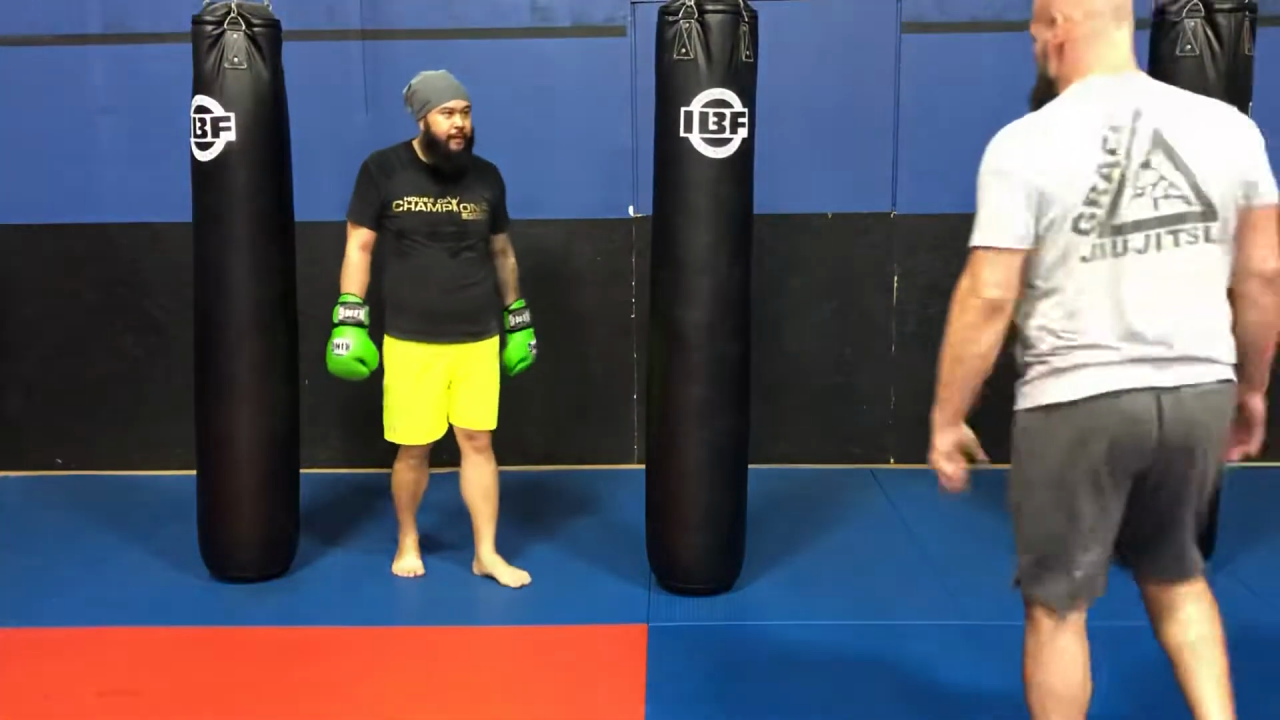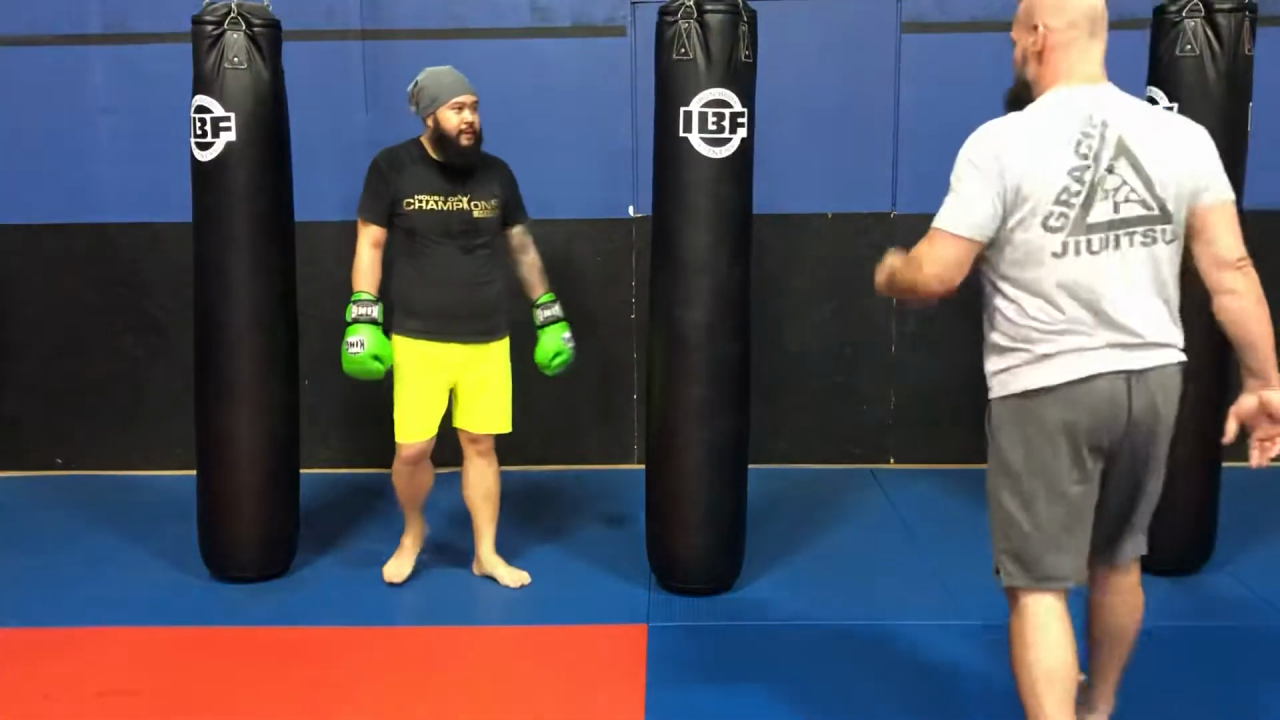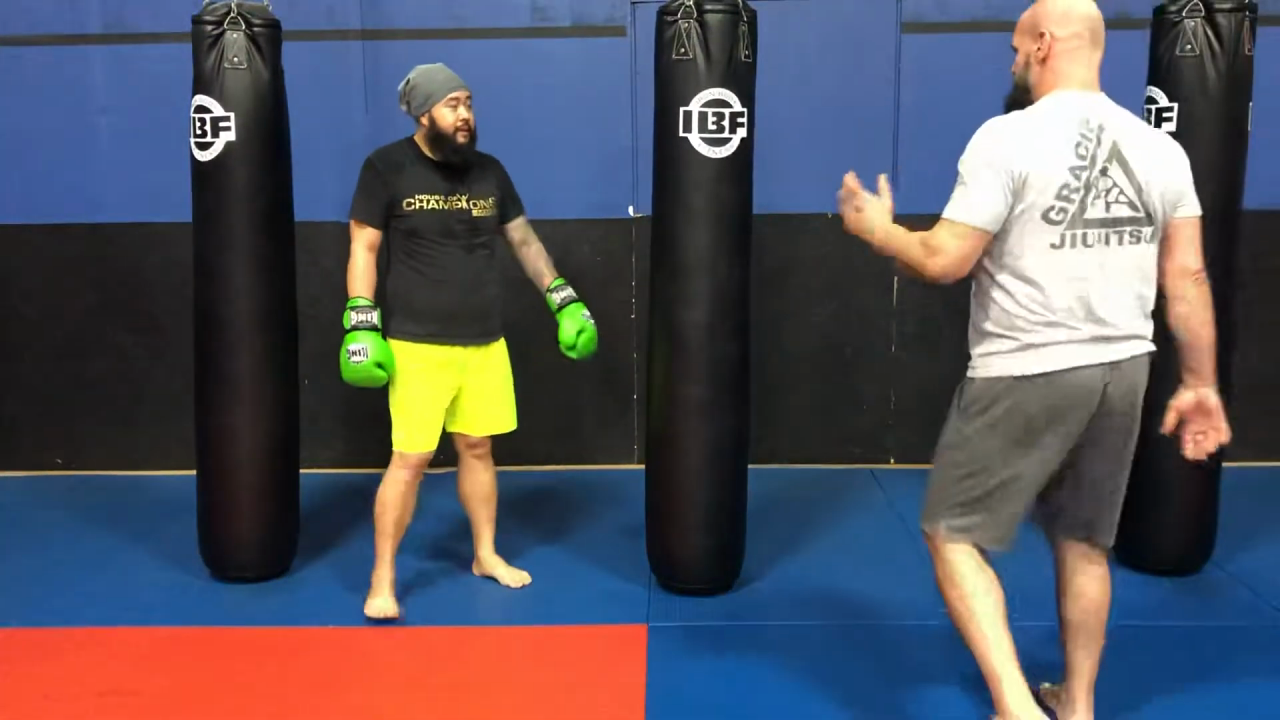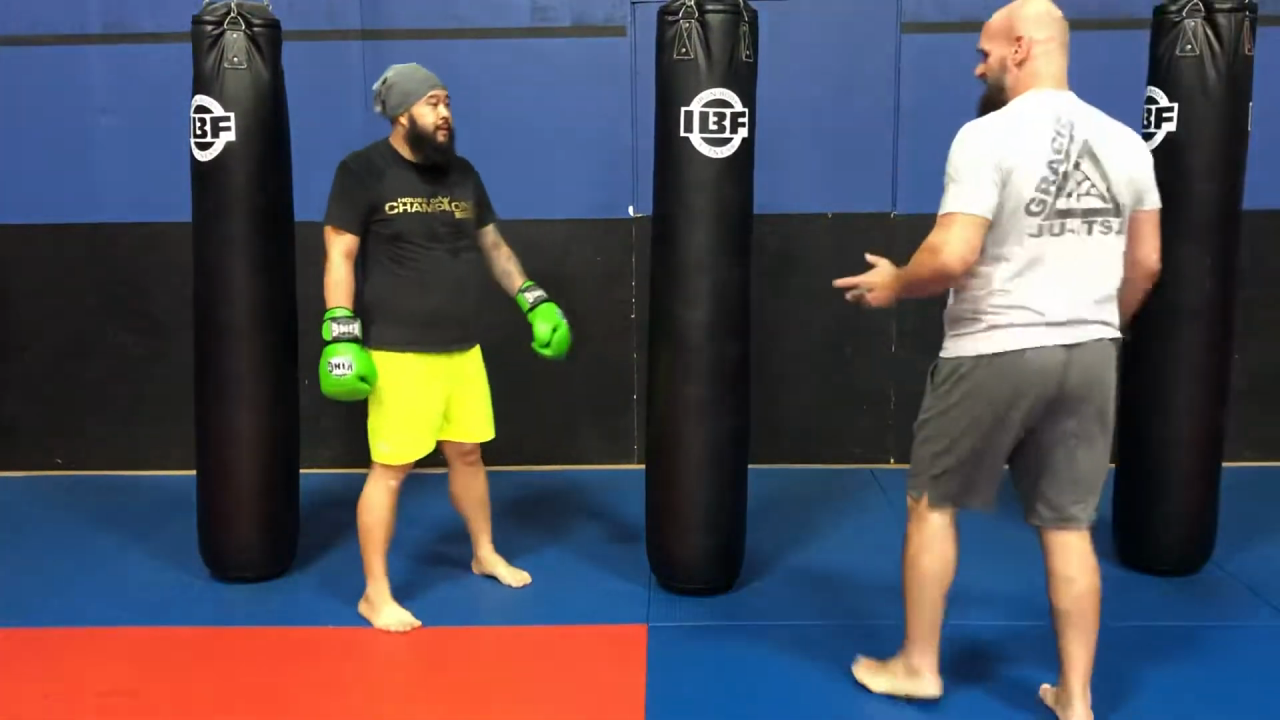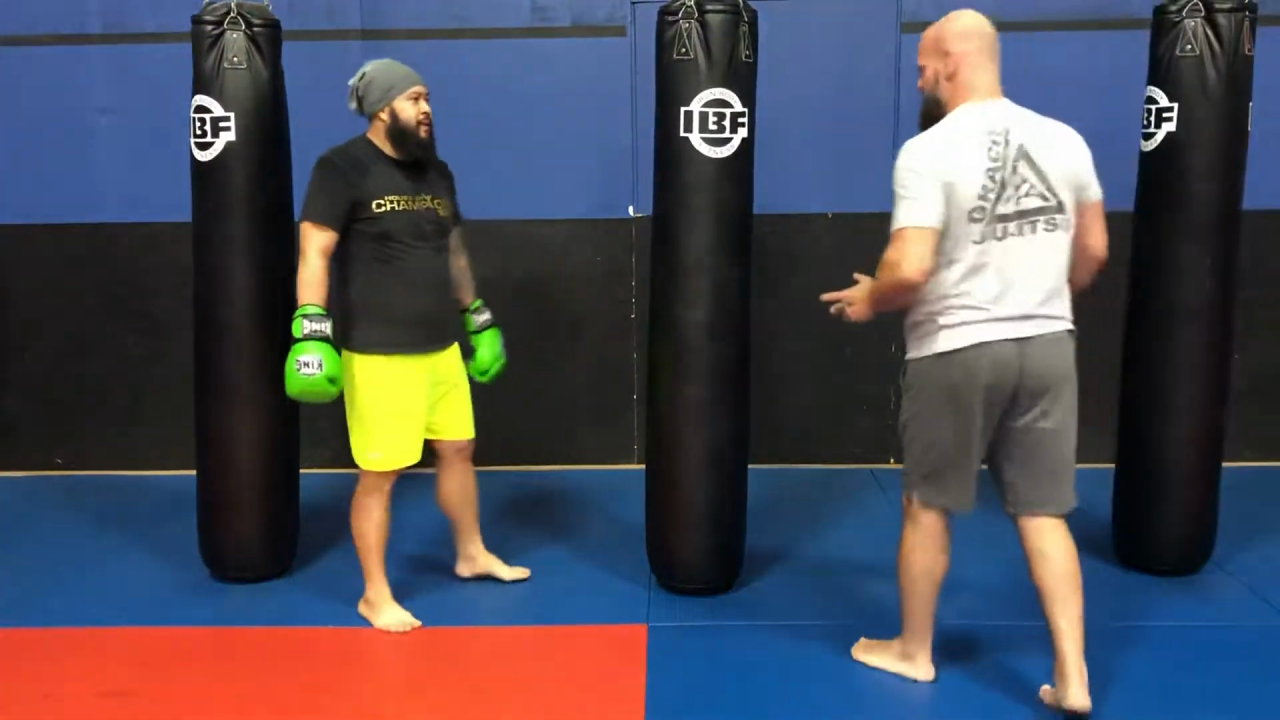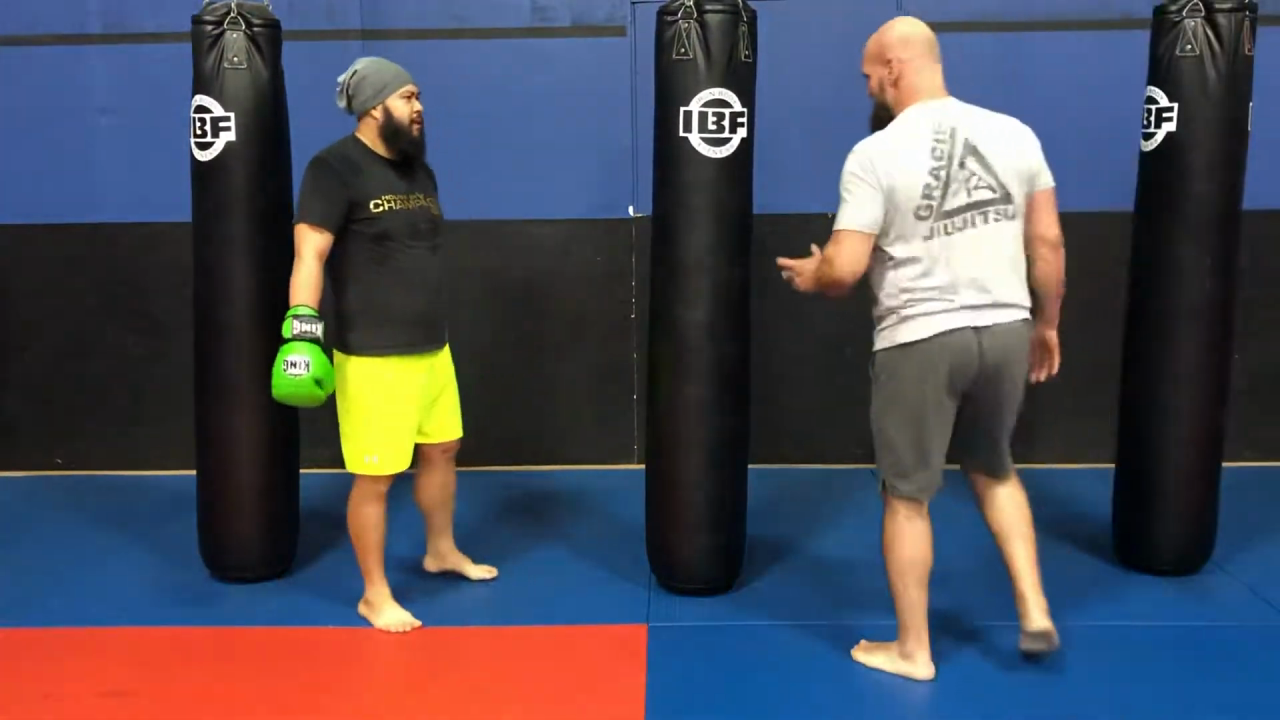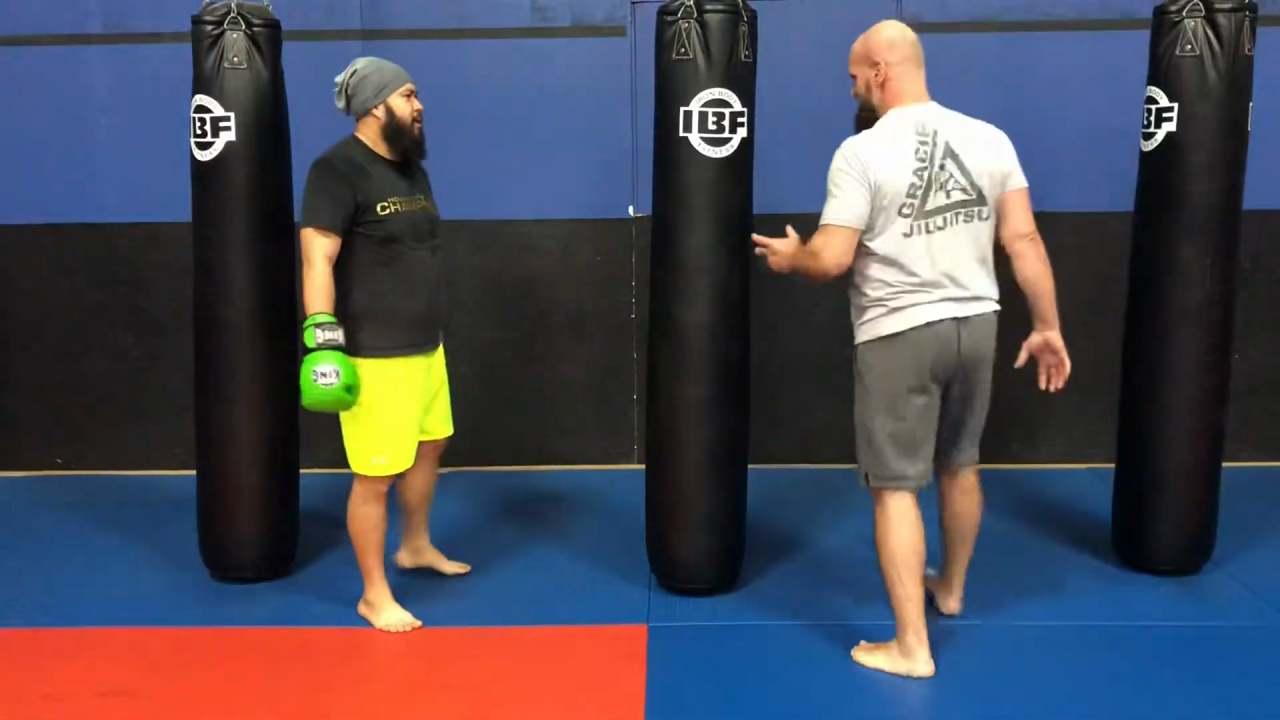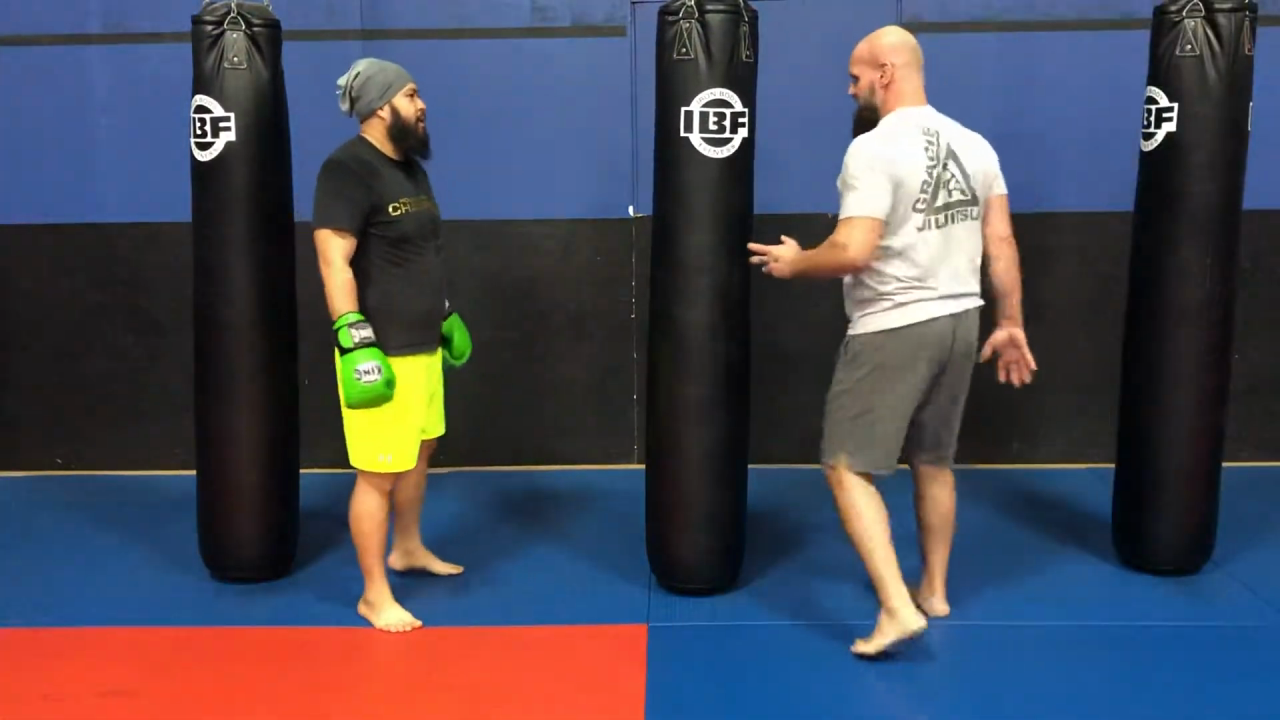
dt=0.2s
person 1, frame 1
left shoulder: (1027, 143)
left elbow: (987, 301)
left wrist: (946, 419)
left hip: (1075, 403)
right hip: (1199, 396)
left knee: (1056, 605)
right knee: (1173, 578)
person 1, frame 2
left shoulder: (1002, 142)
right shoulder: (1182, 137)
left elbow: (935, 274)
left wrist: (890, 273)
left hip: (1044, 391)
right hip: (1151, 379)
left knee: (1035, 585)
right knee: (1115, 555)
person 1, frame 3
left shoulder: (1010, 137)
right shoulder: (1160, 148)
left elbow: (944, 260)
right elbow: (1188, 279)
left wrist: (880, 231)
right wrist: (1201, 384)
left hip: (1025, 376)
right hip: (1119, 371)
left knee: (955, 535)
right knee: (1082, 542)
person 1, frame 4
left shoulder: (987, 136)
right shoulder: (1126, 143)
left elbow: (951, 257)
right elbow: (1146, 264)
left wrist: (892, 285)
left hip: (994, 357)
right hip: (1090, 356)
left knee: (932, 504)
right knee: (1068, 526)
person 1, frame 5
left shoulder: (928, 151)
right shoulder: (1065, 141)
left elbow: (909, 270)
right elbow: (1093, 251)
left wrist: (867, 302)
left hip: (954, 353)
right hip: (1047, 347)
left knee: (927, 504)
right knee: (1044, 511)
left ankle: (913, 650)
person 1, frame 6
left shoulder: (876, 155)
right shoulder: (1014, 135)
left elbow: (846, 268)
right elbow: (1048, 243)
left wrist: (811, 276)
right wrist: (1045, 323)
left hip: (919, 344)
right hip: (1003, 333)
left knee: (908, 496)
right knee: (994, 473)
left ankle: (911, 649)
right ankle: (1034, 609)
person 1, frame 7
left shoulder: (863, 151)
right shoulder: (988, 139)
left elbow: (830, 259)
right elbow: (1024, 241)
left wrist: (790, 256)
right wrist: (1047, 326)
left hip: (897, 336)
right hip: (974, 326)
left knee: (895, 487)
right knee: (957, 464)
left ankle: (911, 646)
right ankle: (951, 589)
person 1, frame 8
left shoulder: (875, 148)
right shoulder: (973, 144)
left elbow: (855, 252)
right elbow: (1002, 245)
left wrist: (795, 263)
right wrist: (1011, 325)
left hip: (893, 330)
right hip: (957, 321)
left knee: (847, 466)
right knee: (934, 462)
left ankle: (898, 608)
right ankle: (935, 588)
person 2, frame 1
left shoulder: (485, 177)
right shoulder: (382, 171)
left elbow: (502, 254)
right elbow: (359, 249)
left wrist: (519, 320)
right wrist: (349, 321)
left hip: (478, 339)
right hip: (410, 341)
left knee: (477, 443)
right knee: (413, 447)
left ankle: (487, 553)
right ankle: (408, 537)
person 2, frame 2
left shoulder: (495, 173)
right shoulder: (392, 168)
left elbow: (522, 246)
right elbow: (370, 247)
left wrist: (550, 316)
right wrist: (363, 319)
left hip: (488, 340)
right hip: (418, 340)
left knee: (480, 445)
right knee: (414, 448)
left ankle: (486, 554)
right ankle: (412, 532)
person 2, frame 3
left shoulder: (489, 171)
right shoulder: (386, 168)
left elbow: (524, 239)
right elbow: (363, 249)
left wrist: (565, 300)
right wrist: (362, 325)
left hip: (485, 341)
right hip: (417, 345)
left knee: (477, 448)
right knee: (410, 458)
left ankle: (486, 554)
right ankle: (382, 579)
person 2, frame 4
left shoulder: (462, 173)
right shoulder: (363, 171)
left elbow: (492, 246)
right elbow: (340, 257)
left wrist: (534, 301)
right wrist: (341, 336)
left hip: (462, 348)
right hip: (398, 353)
left knee: (468, 454)
right knee: (390, 469)
left ankle: (486, 555)
right ankle: (375, 593)
person 2, frame 5
left shoulder: (436, 171)
right shoulder: (343, 167)
right elbow: (315, 254)
left wrist: (481, 320)
right wrist: (312, 333)
left hip: (442, 348)
right hip: (379, 355)
left knee: (458, 450)
right knee: (381, 475)
left ankle: (472, 553)
right ankle: (375, 595)
person 2, frame 6
left shoulder: (419, 169)
right shoulder: (335, 168)
right elbow: (309, 258)
right wrist: (303, 335)
left hip: (432, 348)
right hip: (373, 357)
left knee: (442, 450)
right knee: (376, 477)
left ankle: (442, 550)
right ankle: (375, 594)
person 2, frame 7
left shoulder: (411, 168)
right shoulder: (338, 169)
right elbow: (318, 262)
right wrist: (324, 343)
left hip: (425, 348)
right hip: (375, 357)
left knee: (430, 448)
right knee: (377, 475)
left ankle: (416, 545)
right ankle: (374, 595)
person 2, frame 8
left shoulder: (410, 168)
right shoulder: (348, 168)
right elbow: (334, 262)
left wrist: (447, 315)
right wrist: (356, 344)
left hip: (424, 345)
right hip: (382, 352)
left knee: (419, 452)
right knee: (379, 473)
left ankle: (407, 547)
right ankle: (374, 595)
